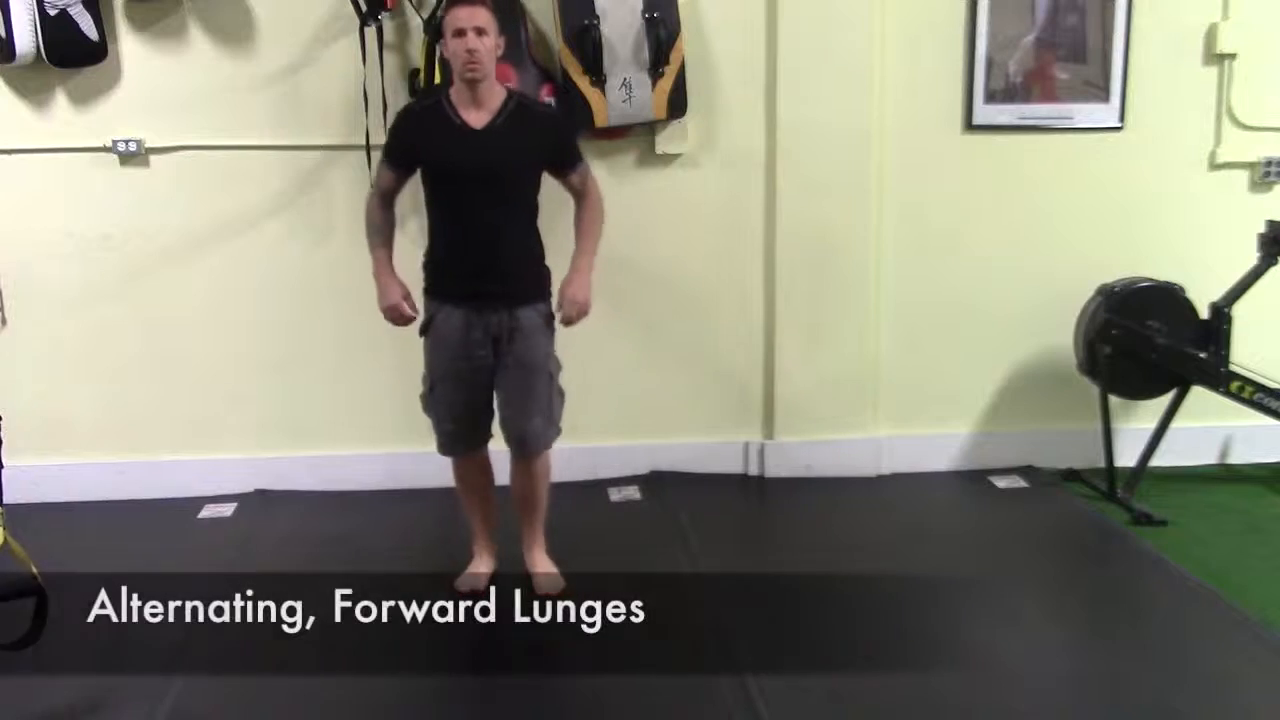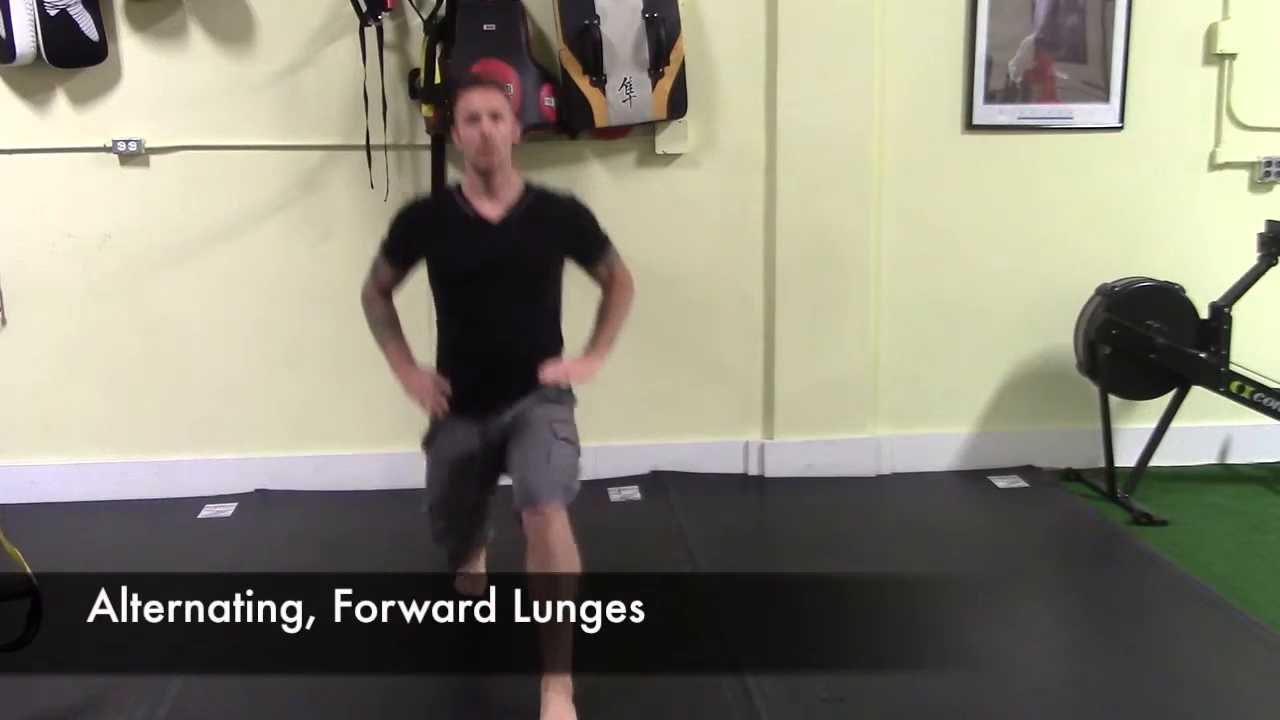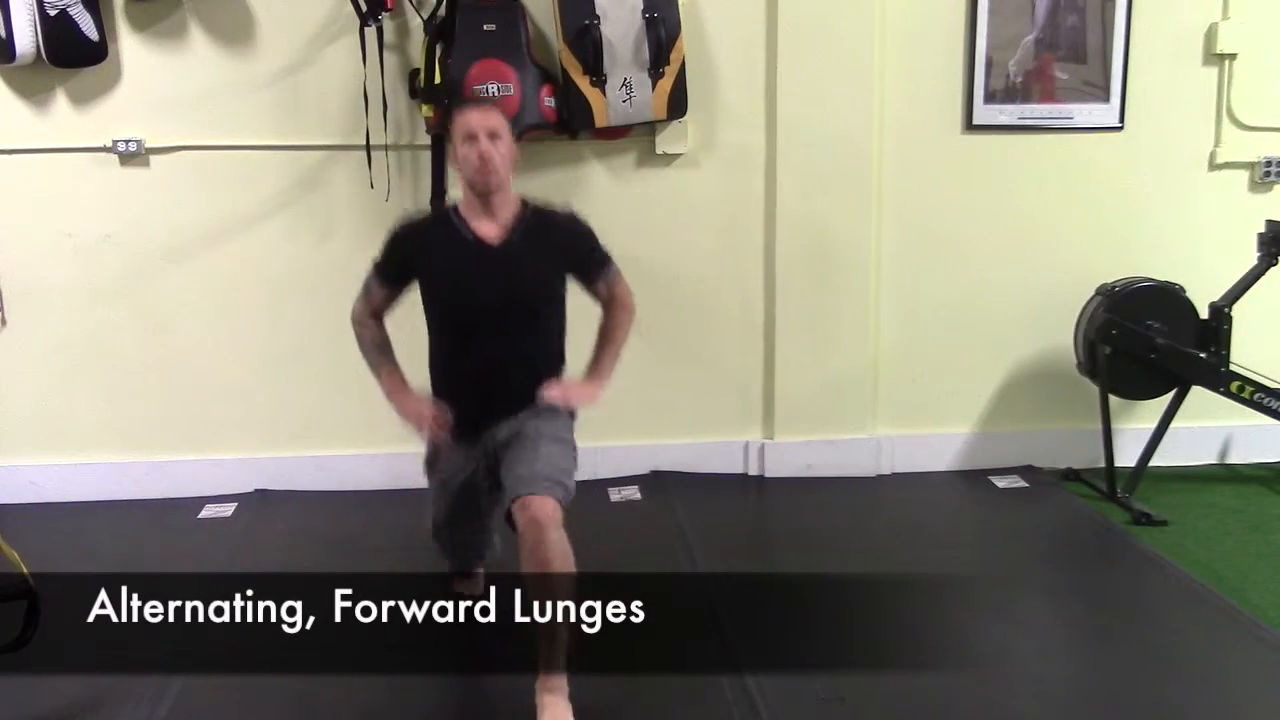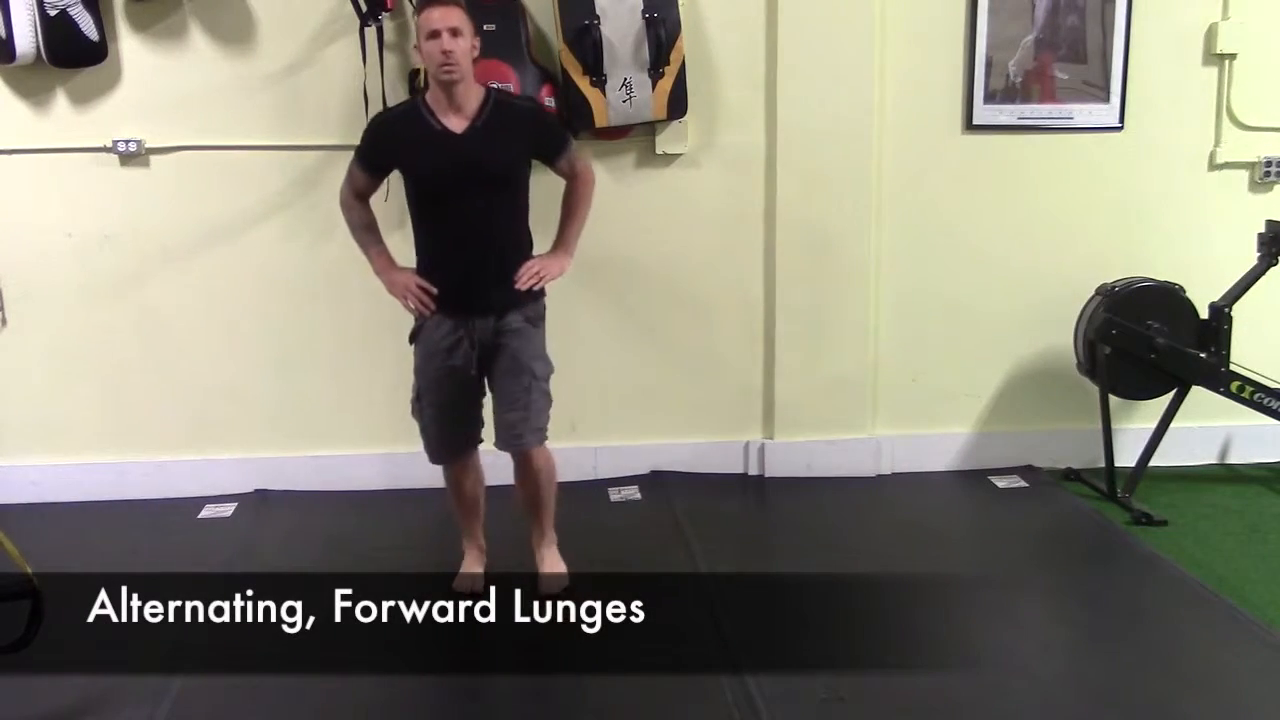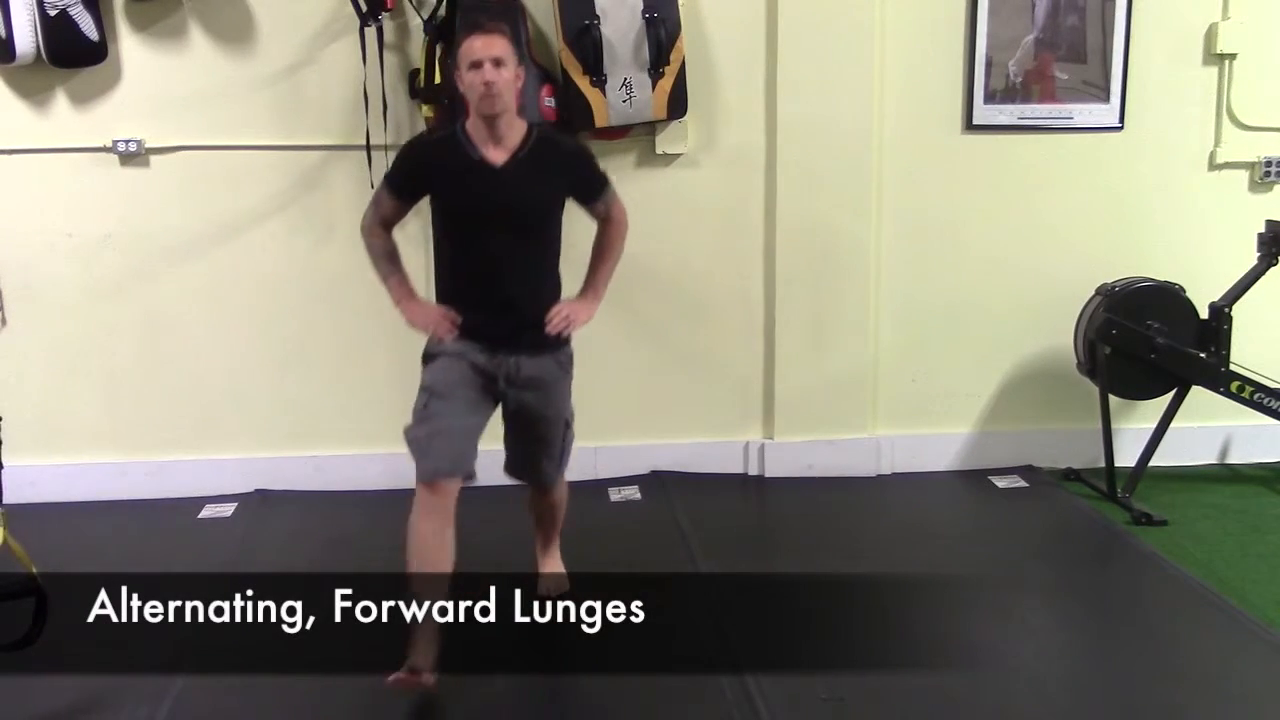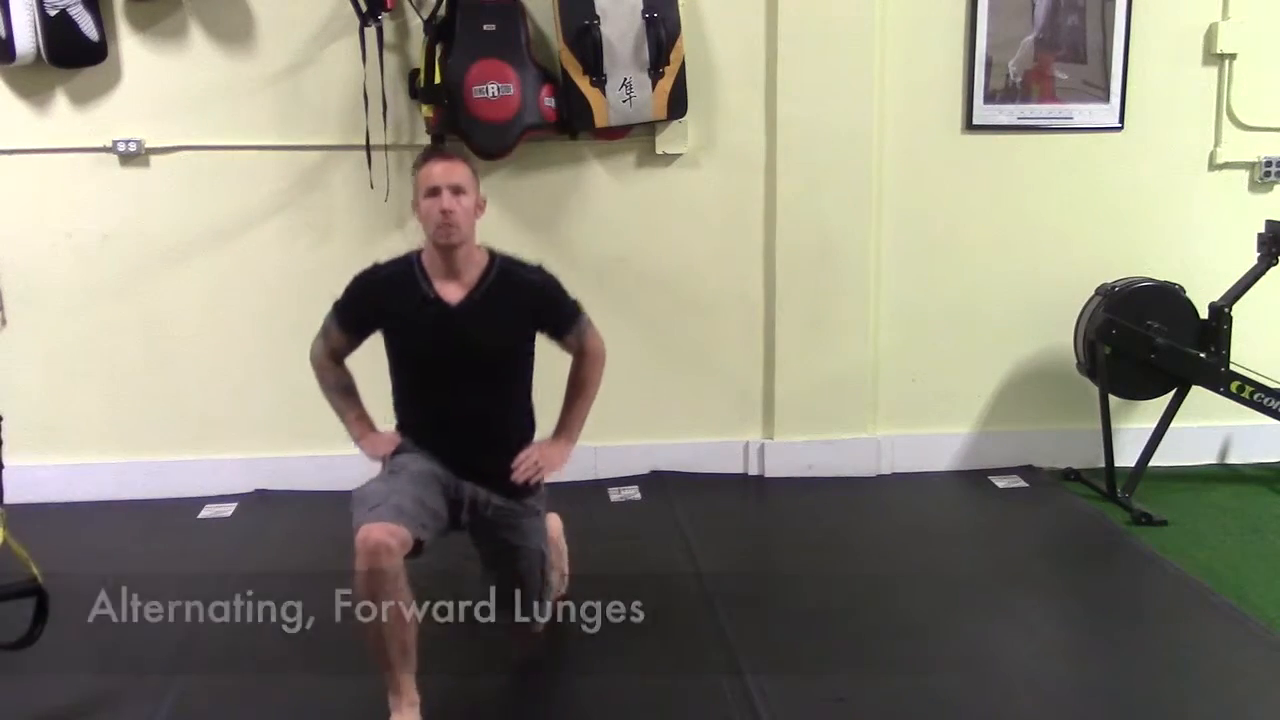
dt=0.7s
person 1, frame 1
left shoulder: (539, 121)
right shoulder: (418, 122)
left elbow: (588, 194)
right elbow: (380, 198)
left wrist: (583, 272)
right wrist: (384, 276)
left hip: (526, 306)
right hip: (450, 308)
left knee: (532, 439)
right knee: (464, 441)
left ankle: (535, 547)
right ankle: (483, 549)
person 1, frame 2
left shoulder: (559, 213)
right shoulder: (426, 217)
left elbow: (618, 281)
right elbow: (376, 291)
left wrist: (590, 358)
right wrist: (405, 368)
left hip: (536, 399)
right hip: (461, 408)
left knee: (546, 512)
right knee: (454, 540)
right ankle: (475, 557)
person 1, frame 3
left shoulder: (558, 230)
right shoulder: (421, 238)
left elbow: (621, 300)
right elbow: (365, 314)
left wrist: (593, 380)
right wrist: (402, 395)
left hip: (535, 415)
right hip: (459, 424)
left knee: (539, 515)
right knee: (459, 551)
right ankle: (472, 573)
person 1, frame 4
left shoulder: (522, 117)
right shoulder: (394, 129)
left elbow: (580, 175)
right elbow: (353, 196)
left wrist: (562, 253)
right wrist: (386, 268)
left hip: (515, 308)
right hip: (442, 313)
left knee: (526, 442)
right knee: (454, 448)
left ankle: (547, 546)
right ankle: (474, 551)
person 1, frame 5
left shoulder: (560, 154)
right shoulder: (430, 154)
left elbow: (614, 219)
right elbow: (375, 225)
left wrist: (590, 298)
right wrist: (408, 302)
left hip: (540, 347)
right hip: (461, 346)
left knee: (546, 477)
right knee: (436, 482)
left ankle: (549, 550)
right ankle: (426, 645)
person 1, frame 6
left shoulder: (527, 287)
right shoulder: (382, 288)
left elbow: (590, 351)
right elbow: (325, 354)
left wrist: (562, 441)
right wrist: (365, 432)
left hip: (507, 474)
right hip: (423, 460)
left knee: (534, 621)
right knee: (374, 543)
left ankle: (548, 534)
